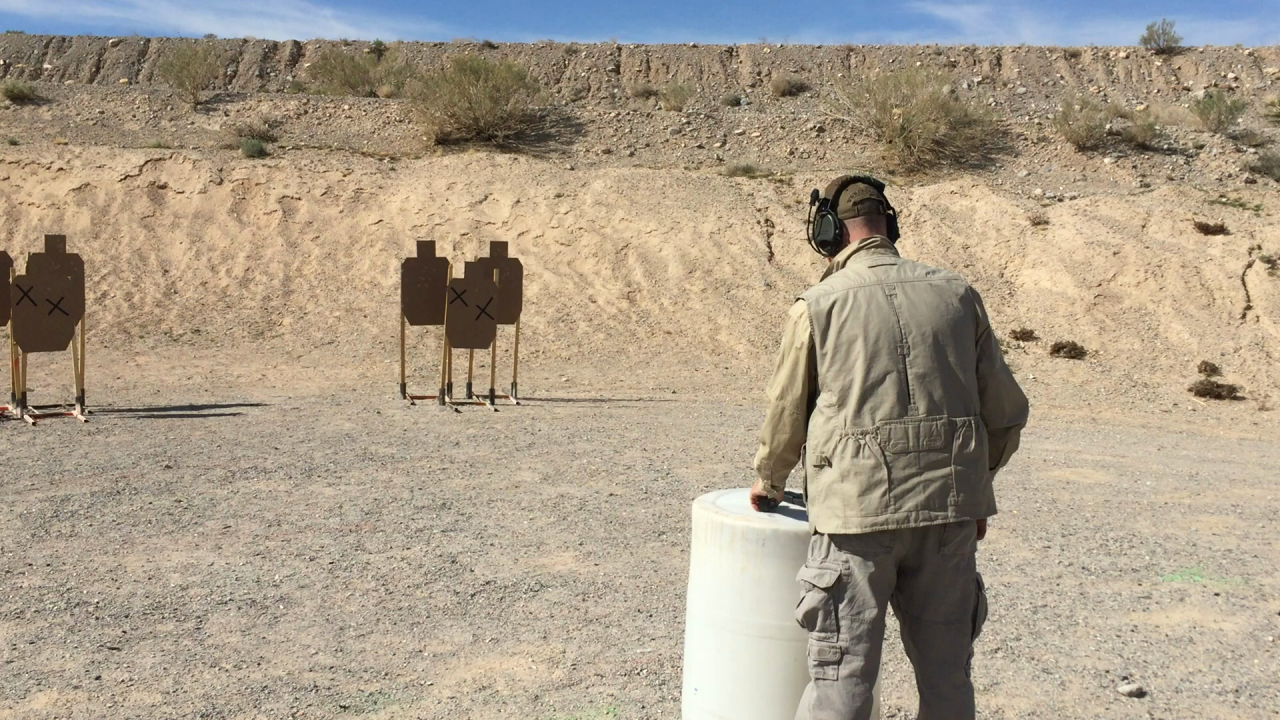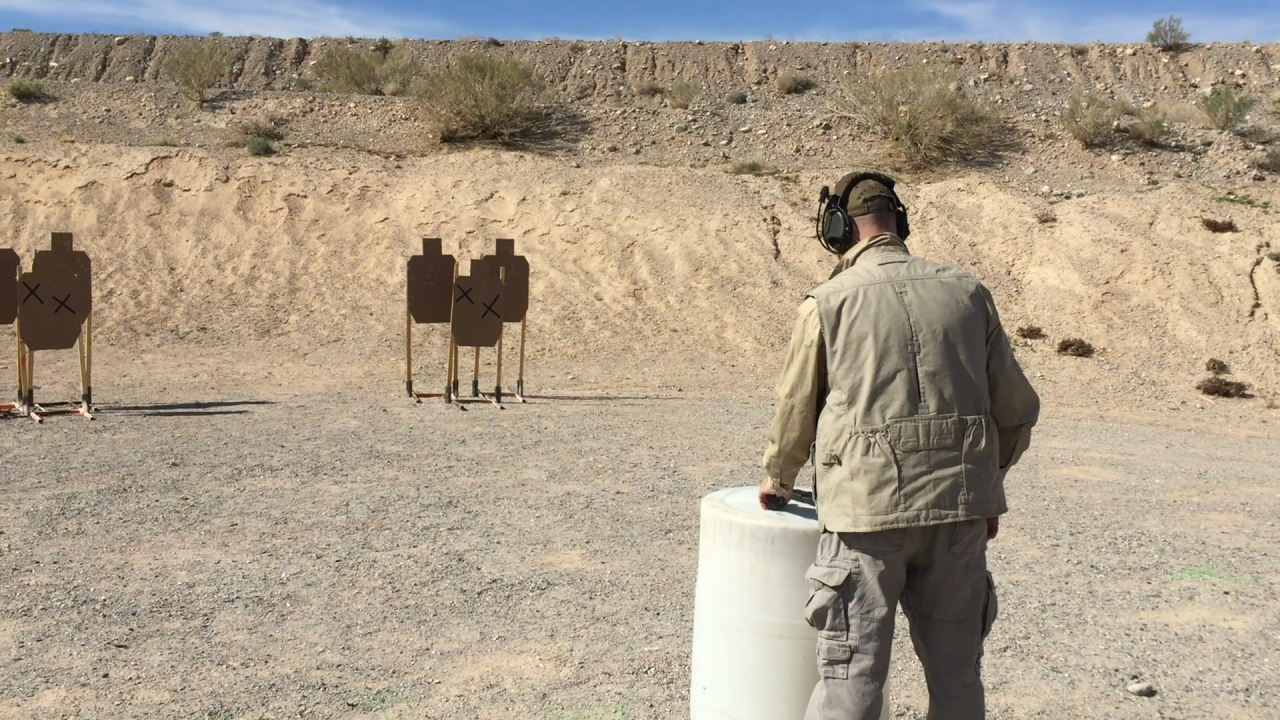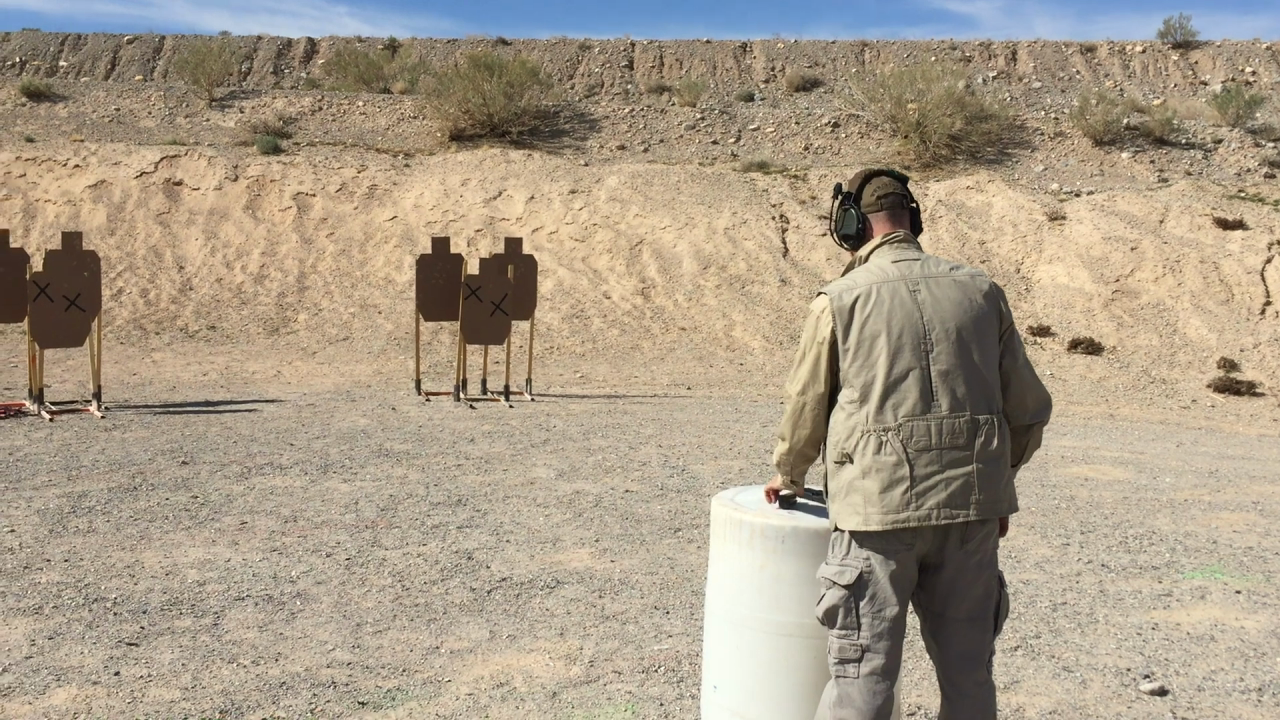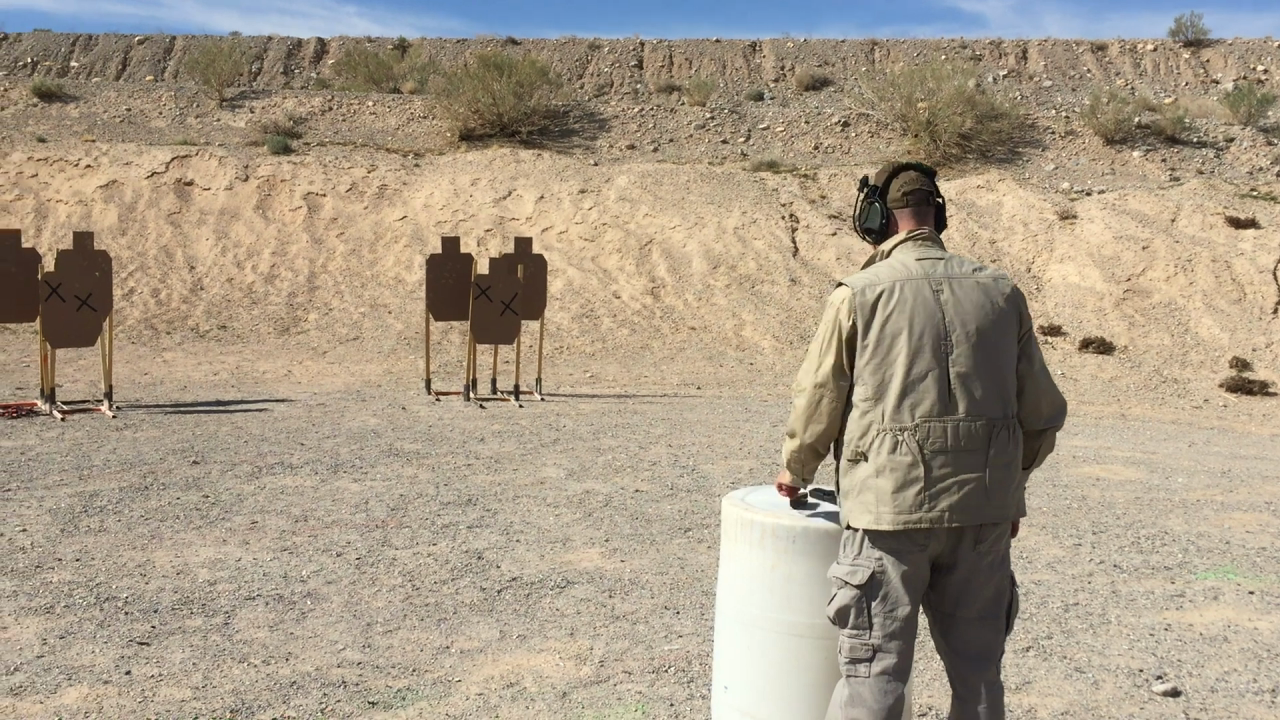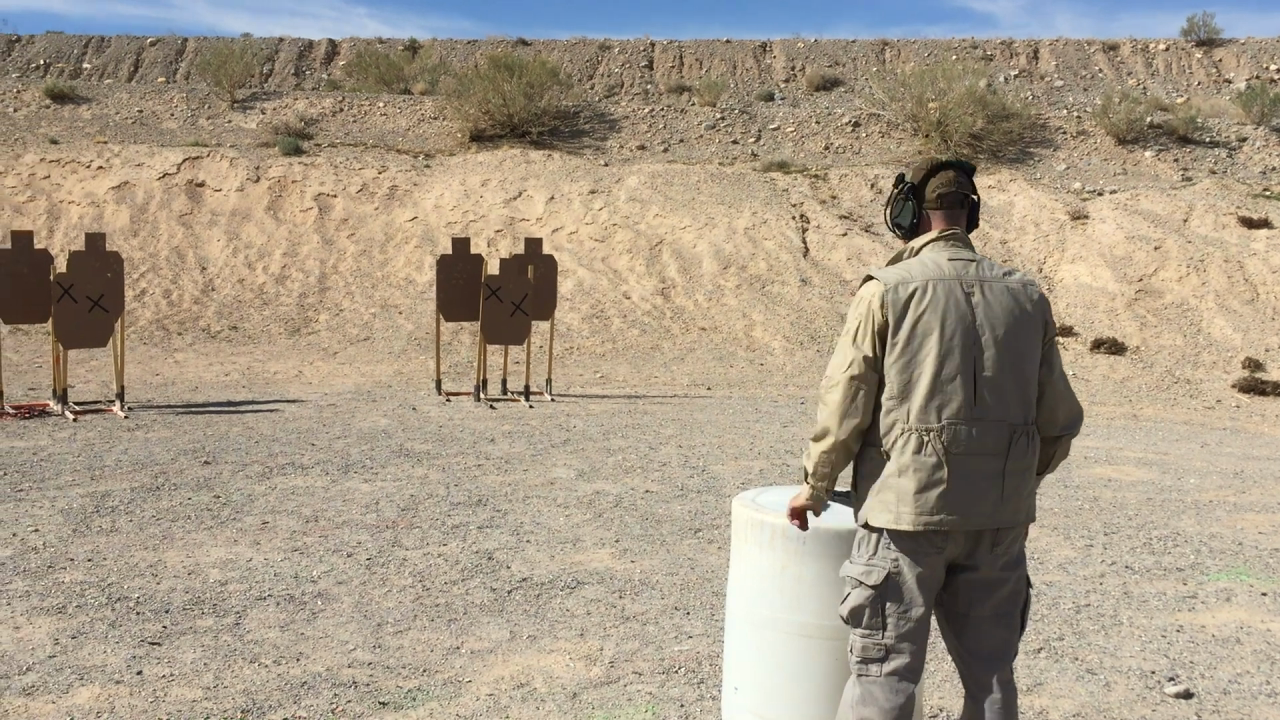
dt=0.2s
person 1, frame 1
left shoulder: (817, 306)
right shoulder: (957, 293)
left elbow: (786, 411)
right elbow: (1005, 409)
left wrist: (768, 482)
right wrist: (974, 487)
left hip: (857, 511)
right hip: (950, 510)
left knee: (841, 672)
right knee: (945, 669)
person 1, frame 2
left shoulder: (826, 304)
right shoulder: (966, 291)
left elbow: (794, 410)
right elbow: (1015, 408)
left wrist: (777, 481)
right wrist: (986, 487)
left hip: (868, 509)
right hip: (960, 507)
left knee: (850, 673)
right knee: (955, 668)
person 1, frame 3
left shoulder: (839, 301)
right shoulder: (980, 289)
left elbow: (805, 408)
right elbow: (1027, 406)
left wrist: (787, 475)
right wrist: (996, 480)
left hip: (880, 507)
right hip: (970, 507)
left knee: (863, 669)
right knee: (967, 667)
person 1, frame 4
left shoulder: (858, 295)
right shoulder: (1000, 291)
left elbow: (816, 404)
right elbow: (1041, 411)
left wrist: (795, 469)
right wrist: (1009, 486)
left hip: (891, 507)
right hip: (982, 510)
left knee: (872, 669)
right knee: (977, 669)
person 1, frame 5
left shoulder: (887, 290)
right shoulder: (1026, 295)
left elbow: (843, 407)
right elbow: (1058, 417)
left wrist: (814, 486)
left hip: (906, 509)
right hip: (997, 515)
left knee: (882, 671)
right knee: (989, 671)
